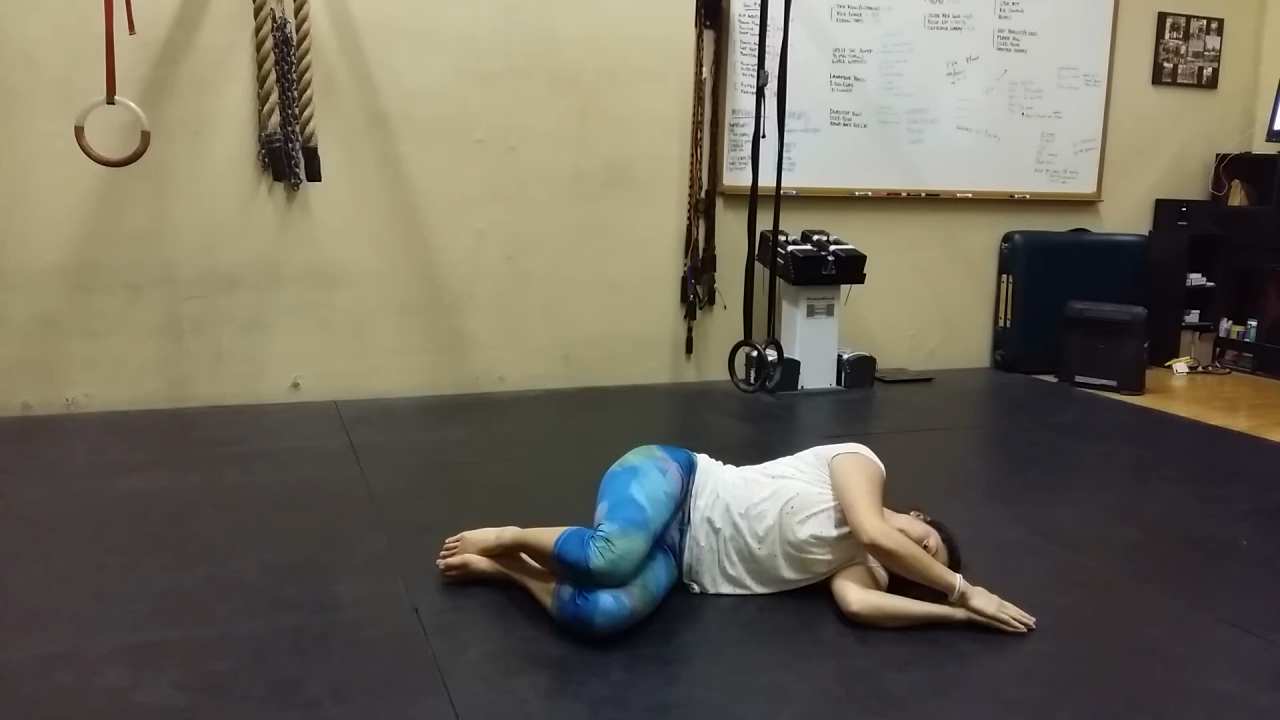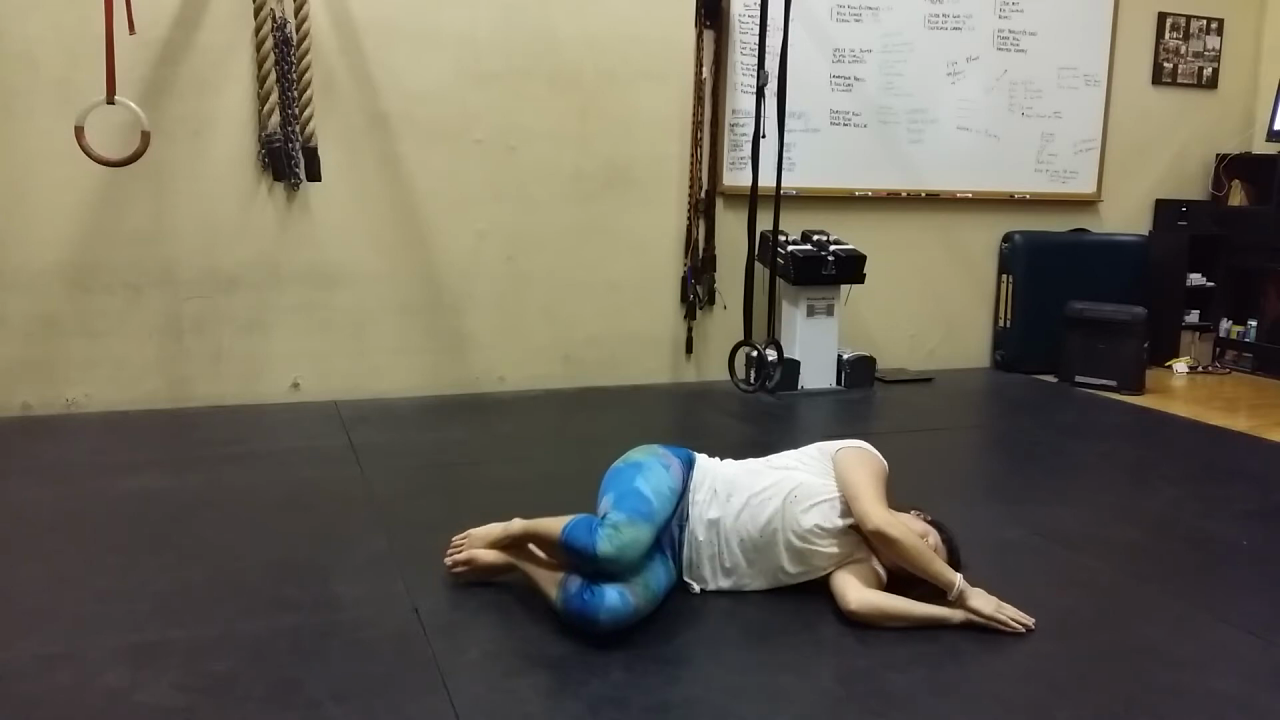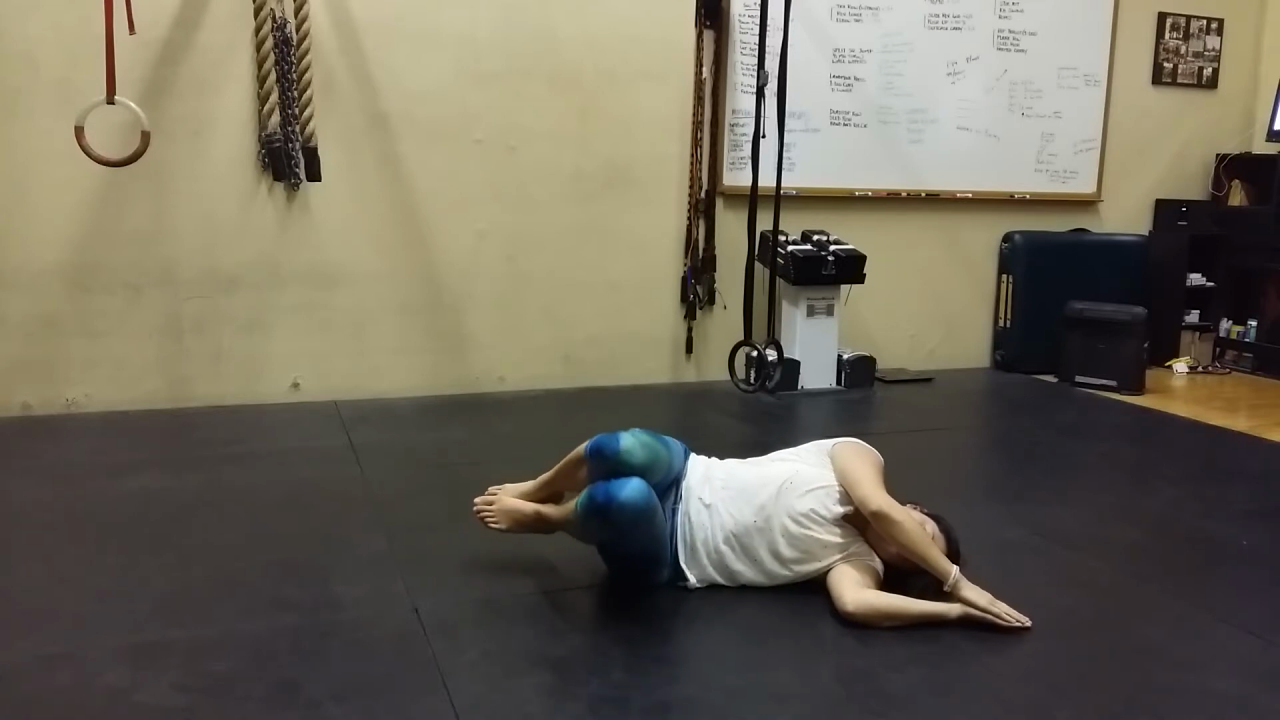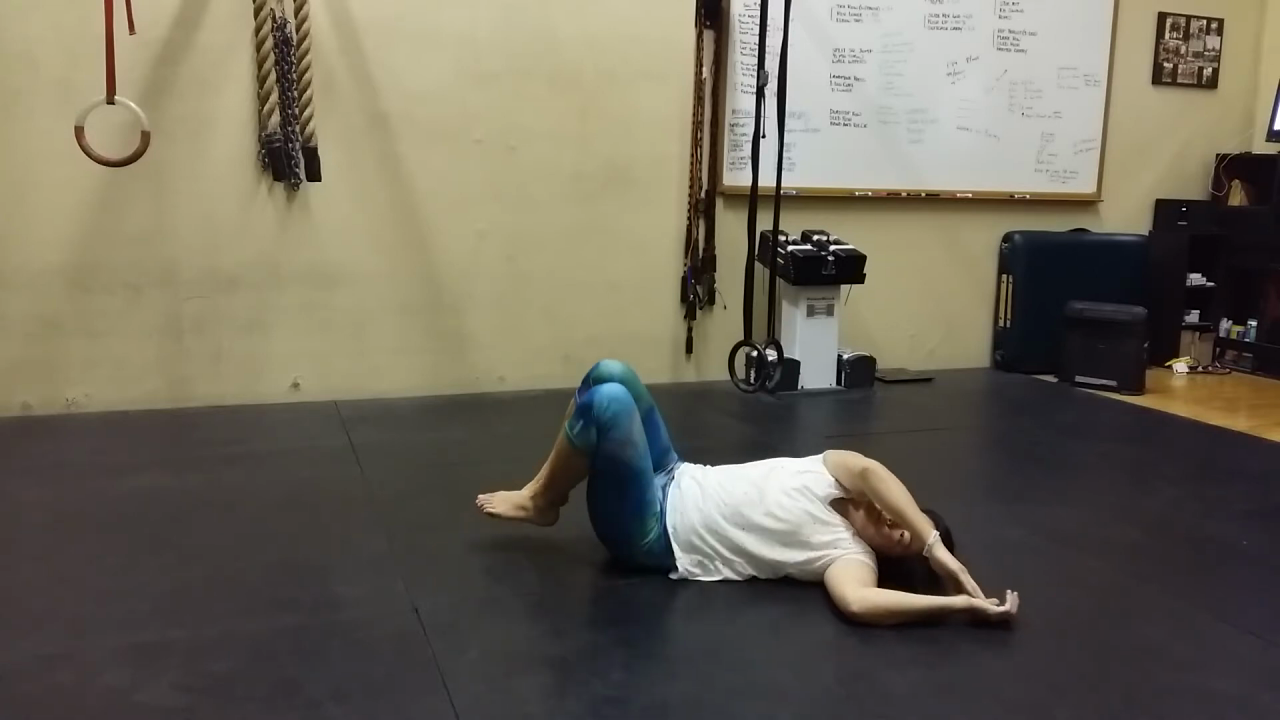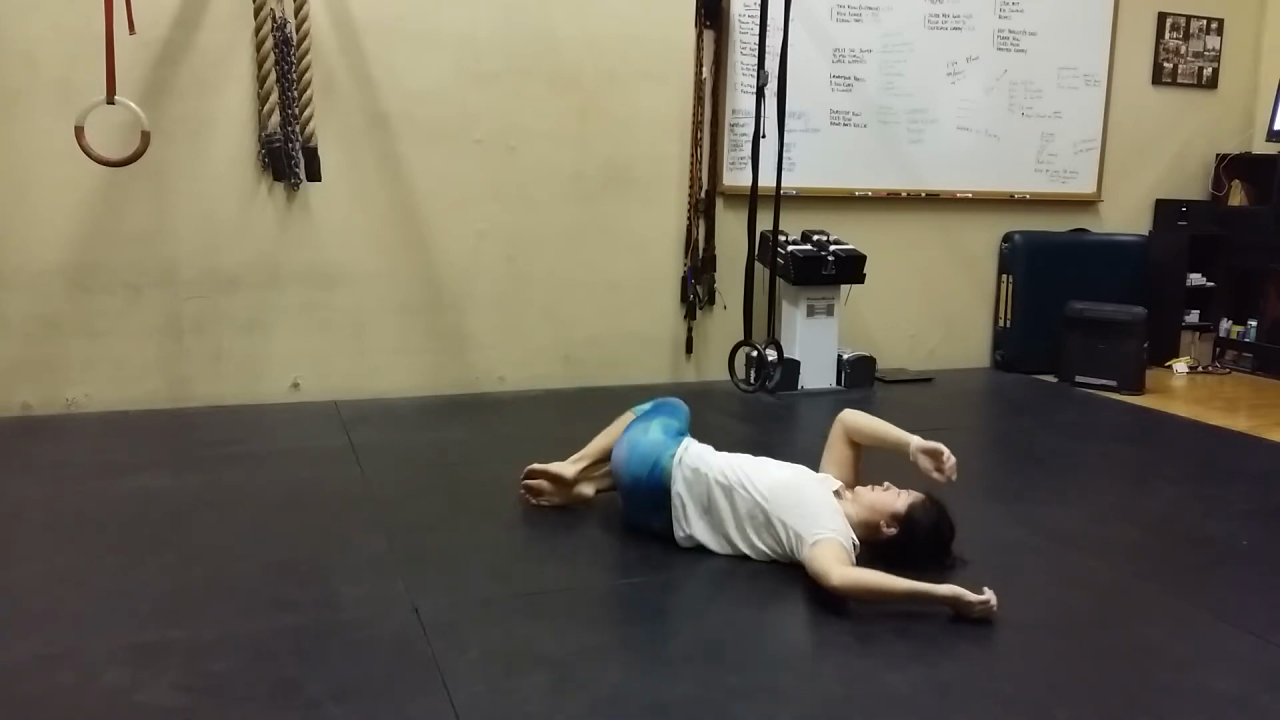
dt=1s
person 1, frame 1
left shoulder: (859, 564)
right shoulder: (860, 462)
left elbow: (859, 605)
right elbow: (874, 532)
left wrist: (957, 612)
right wrist: (962, 589)
left hip: (684, 558)
right hip: (671, 479)
left knee: (603, 615)
right knee: (608, 559)
left ankle: (503, 567)
right ankle: (510, 537)
person 1, frame 2
left shoulder: (860, 563)
right shoulder: (864, 458)
left elbow: (858, 604)
right elbow: (879, 523)
left wrist: (954, 612)
right wrist: (962, 589)
left hip: (681, 560)
right hip: (673, 480)
left knee: (607, 611)
right knee: (611, 548)
left ankle: (518, 560)
right ankle: (519, 532)
person 1, frame 3
left shoulder: (859, 561)
right shoulder: (858, 456)
left elbow: (855, 604)
right elbow: (879, 507)
left wrist: (957, 609)
right wrist: (957, 581)
left hip: (668, 561)
right hip: (680, 483)
left knee: (628, 500)
right knee: (630, 450)
left ankle: (543, 519)
right ankle: (537, 496)
person 1, frame 4
left shoulder: (851, 555)
right shoulder: (834, 478)
left elbow: (860, 603)
right elbow: (870, 470)
left wrist: (960, 602)
right wrist: (934, 544)
left hip: (655, 535)
right hip: (673, 485)
left knee: (608, 401)
right knee: (611, 375)
left ankle: (540, 503)
right ankle: (542, 490)
person 1, frame 5
left shoulder: (834, 536)
right shoulder: (837, 490)
left elbow: (838, 579)
right elbow: (844, 421)
left wrist: (940, 592)
right wrist: (912, 444)
right hip: (662, 501)
left ankle: (576, 468)
right ankle: (580, 479)
